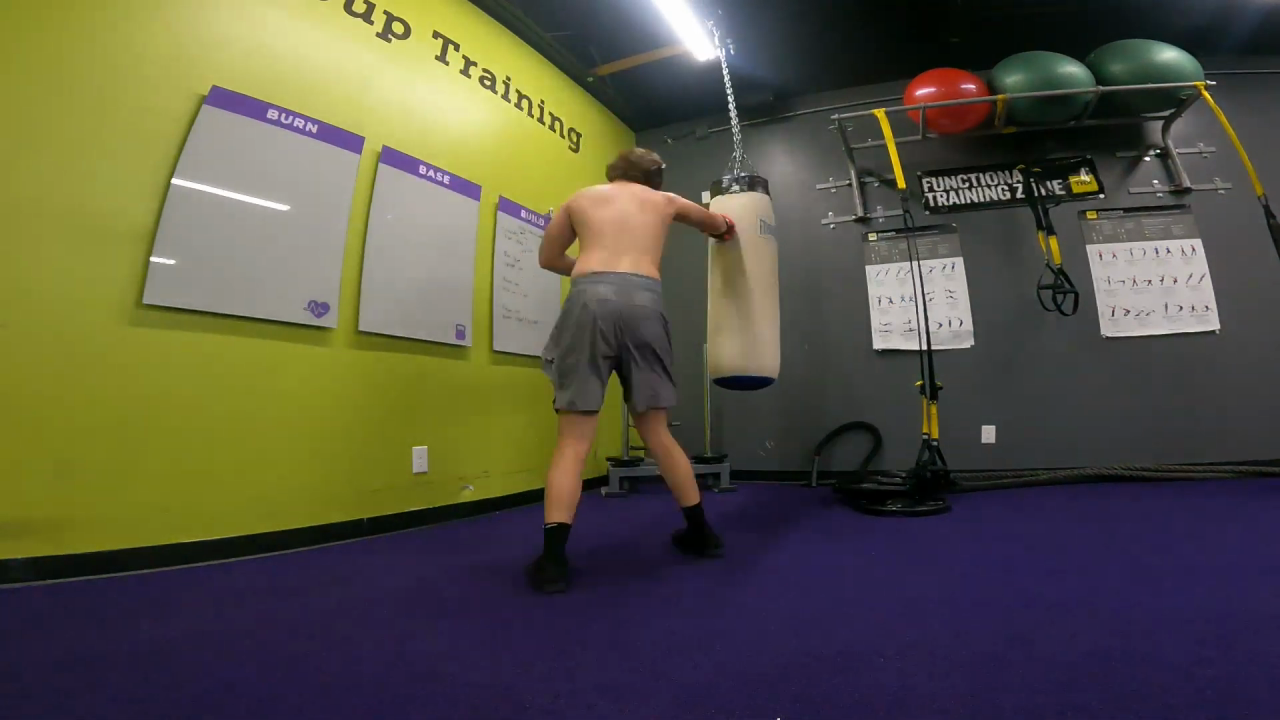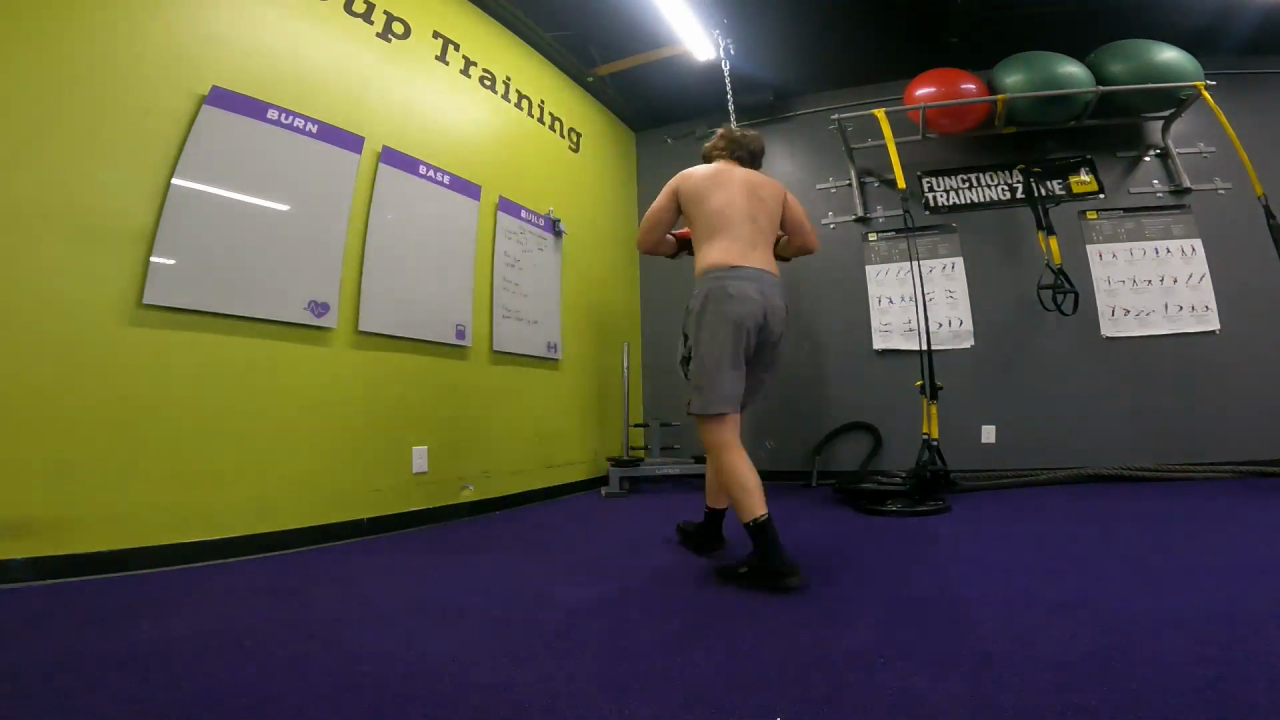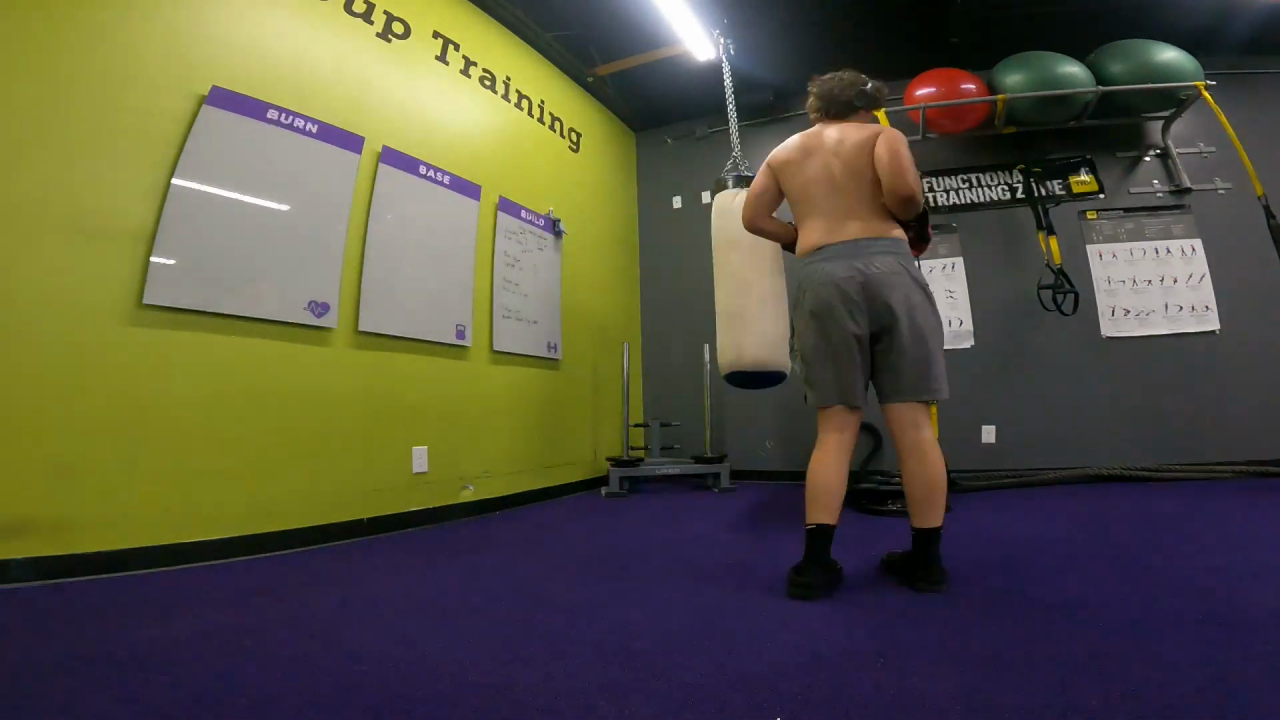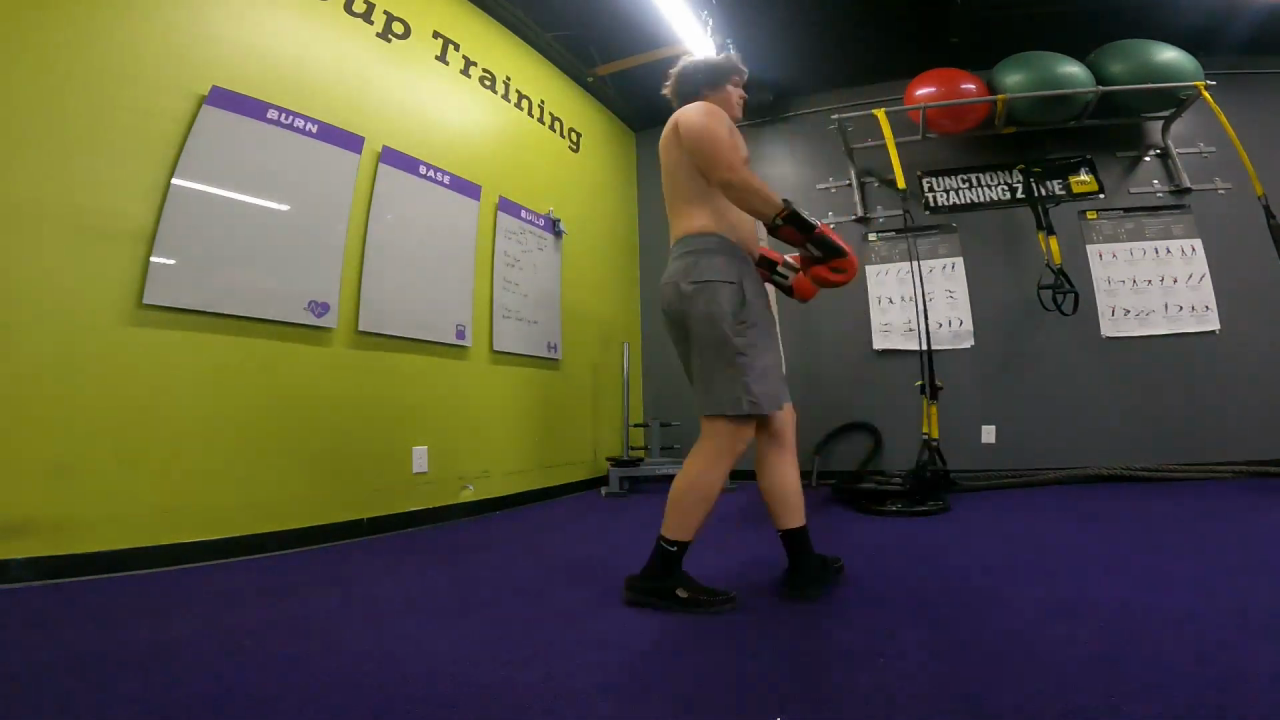
dt=0.1s
person 1, frame 1
left shoulder: (581, 196)
right shoulder: (663, 200)
left elbow: (548, 257)
right elbow: (715, 223)
right wrist: (727, 229)
left hip: (587, 303)
right hip: (644, 303)
left knee: (573, 437)
right knee: (655, 430)
left ankle: (553, 557)
right ankle: (699, 530)
person 1, frame 2
left shoulder: (687, 179)
right shoulder: (772, 186)
left elbow: (645, 239)
right elbow: (807, 243)
left hip: (718, 295)
right hip: (768, 294)
left knee: (719, 433)
right knee: (721, 428)
left ankle: (770, 558)
right ankle: (712, 524)
person 1, frame 3
left shoulder: (786, 151)
right shoulder: (881, 136)
left elbow: (753, 217)
right elbow: (903, 188)
right wrist: (911, 221)
left hip: (825, 282)
right hip: (893, 274)
left knee: (836, 425)
right knee: (913, 428)
left ankle: (815, 563)
right ankle: (925, 558)
person 1, frame 4
left shoulder: (685, 140)
right shoulder: (699, 115)
right elbow: (733, 176)
left wrist: (777, 266)
right wrist: (800, 224)
left hip: (703, 280)
right hip: (717, 279)
left knee: (778, 425)
right knee: (731, 434)
